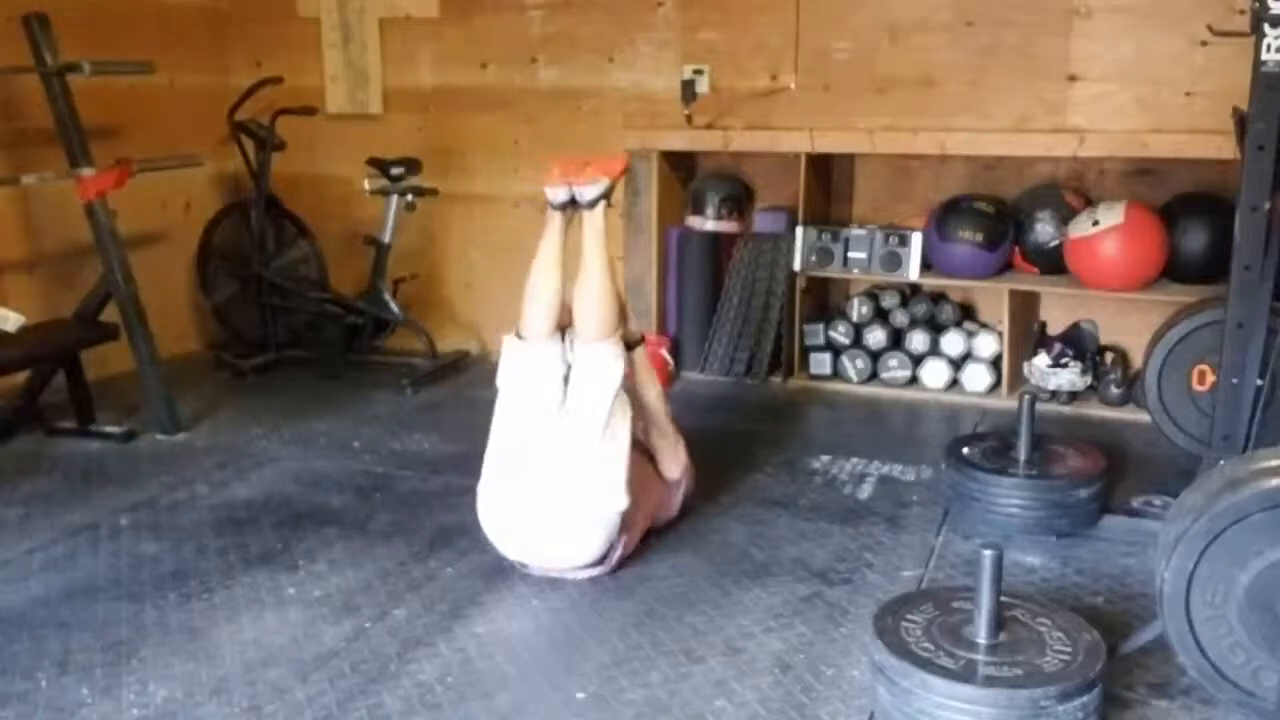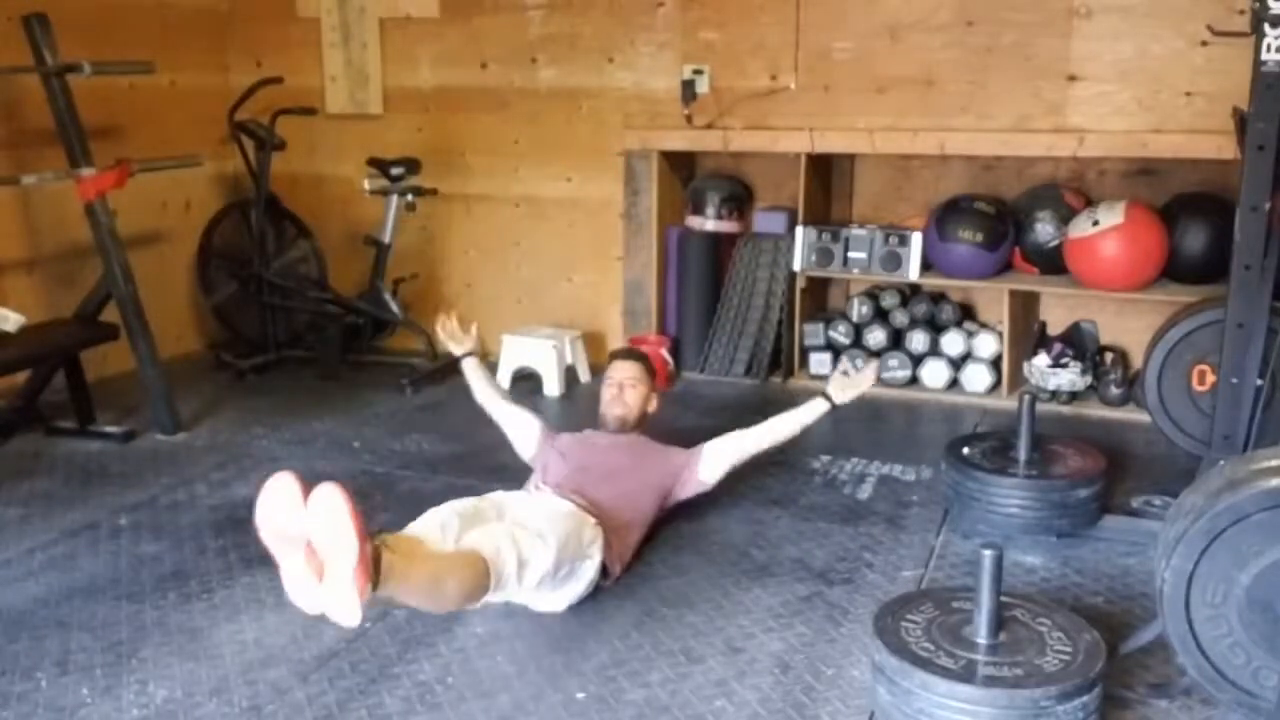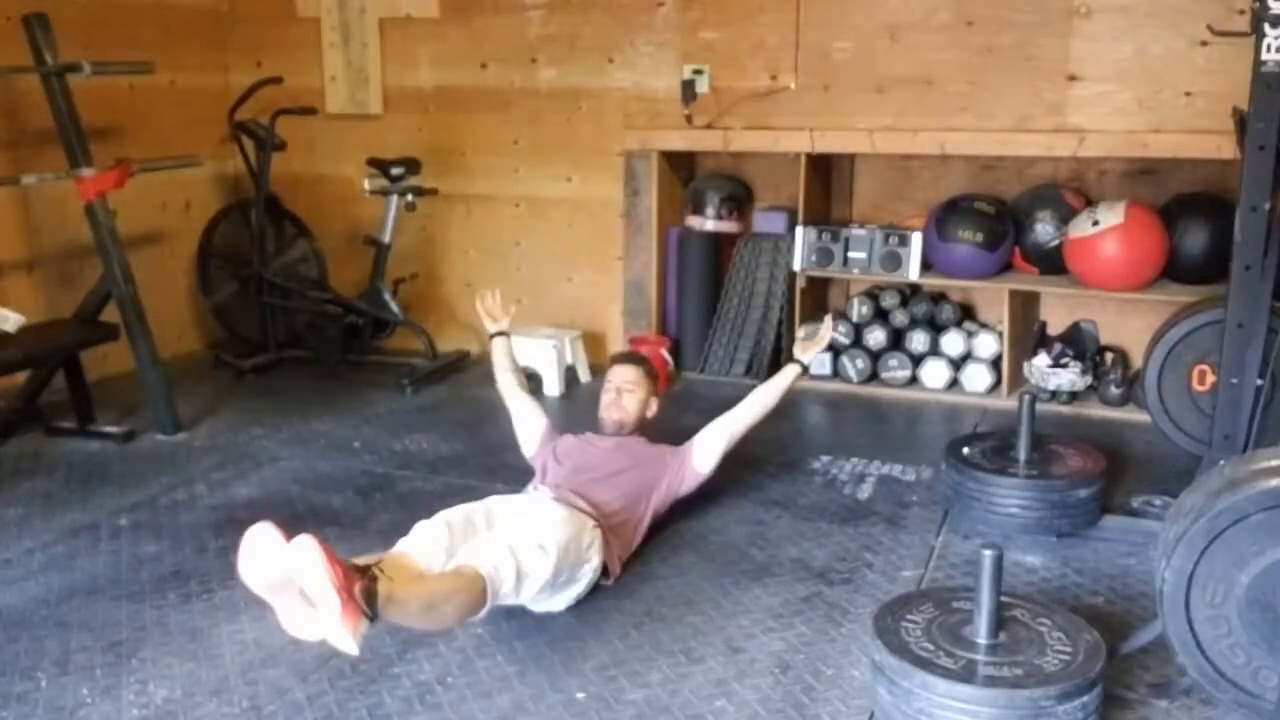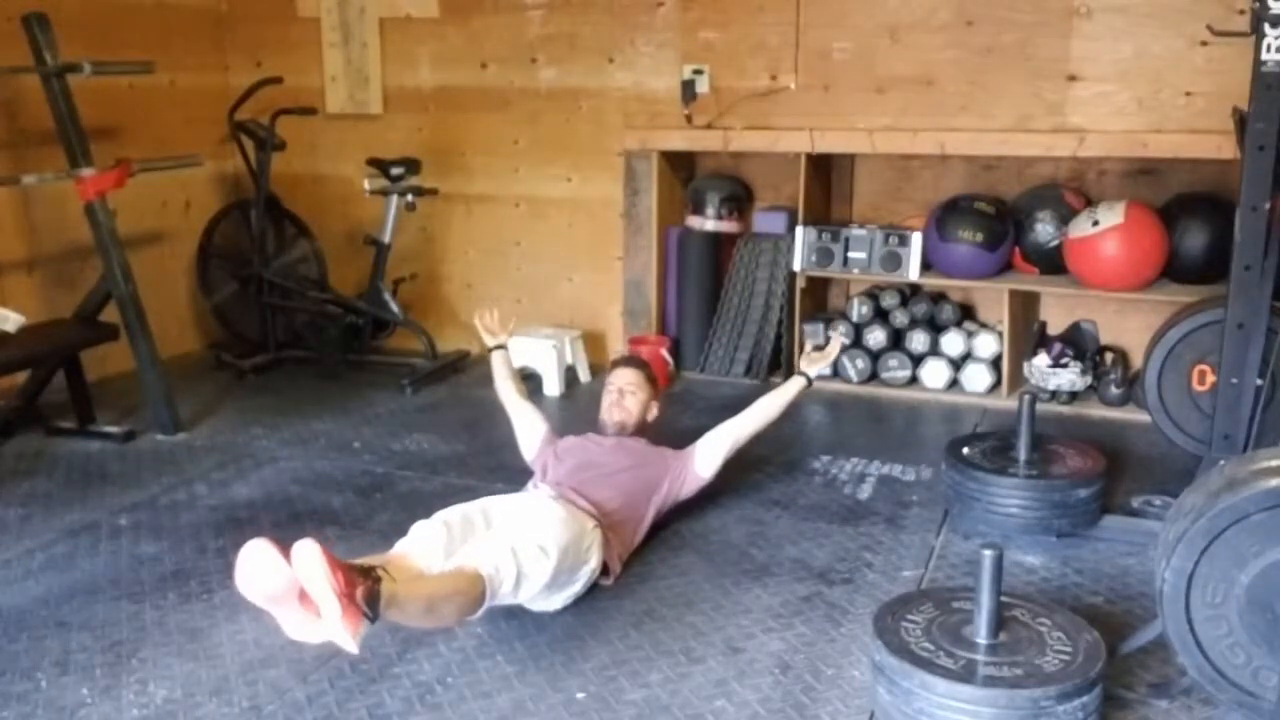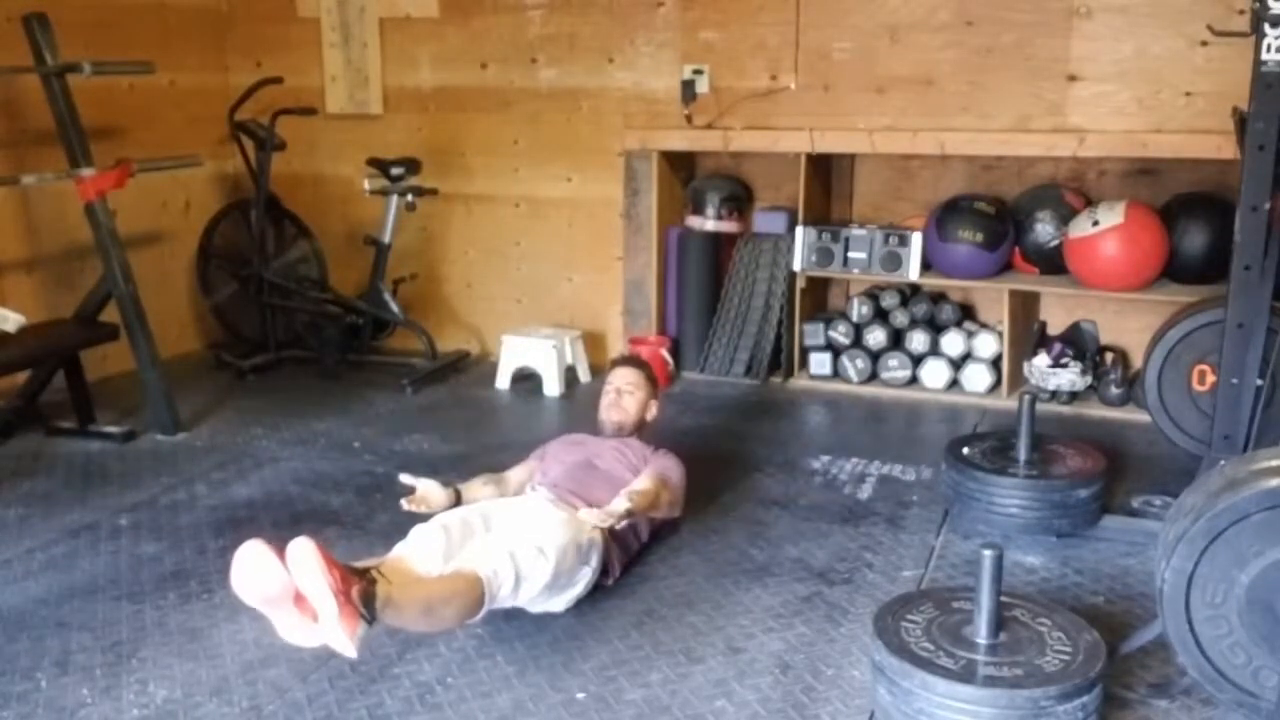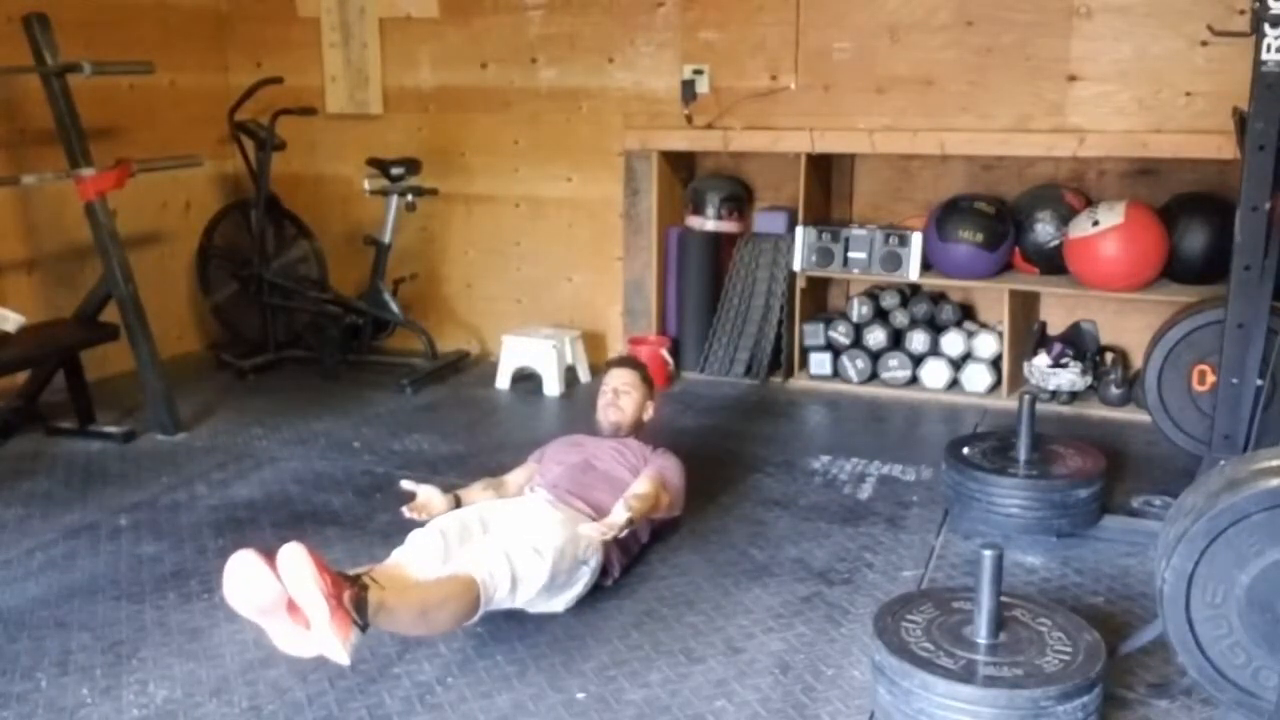
dt=0.7s
person 1, frame 1
left shoulder: (667, 475)
left elbow: (659, 421)
left wrist: (628, 340)
left knee: (598, 351)
right knee: (534, 342)
right ankle: (560, 211)
person 1, frame 2
left shoulder: (666, 462)
right shoulder: (561, 445)
left elbow: (746, 441)
right elbow: (500, 408)
left wrist: (824, 400)
right wrist: (467, 357)
left hip: (575, 531)
right hip: (511, 508)
left knee: (482, 558)
right knee: (436, 531)
left ankle: (365, 574)
right ankle: (334, 581)
person 1, frame 3
left shoulder: (666, 462)
right shoulder: (561, 446)
left elbow: (734, 421)
right elbow: (515, 395)
left wrist: (796, 364)
right wrist: (499, 334)
left hip: (573, 532)
right hip: (511, 508)
left knee: (480, 571)
right knee: (427, 545)
left ankle: (361, 602)
right ankle: (320, 599)
person 1, frame 4
left shoulder: (667, 466)
right shoulder: (563, 447)
left elbow: (735, 430)
right elbow: (517, 404)
left wrist: (802, 378)
right wrist: (497, 348)
left hip: (572, 528)
right hip: (511, 506)
left knee: (476, 572)
right knee: (422, 545)
left ankle: (361, 602)
right ankle: (317, 600)
person 1, frame 5
left shoulder: (661, 464)
right shoulder: (565, 444)
left elbow: (648, 497)
right elbow: (505, 481)
left wrist: (618, 511)
right wrist: (452, 495)
left hip: (572, 532)
right hip: (510, 511)
left knee: (477, 574)
right knee: (423, 549)
left ankle: (361, 603)
right ankle: (313, 603)
person 1, frame 6
left shoulder: (660, 462)
right shoulder: (564, 444)
left elbow: (647, 497)
right elbow: (506, 484)
left wrist: (622, 518)
right wrist: (453, 500)
left hip: (572, 532)
right hip: (512, 511)
left knee: (474, 576)
right knee: (418, 557)
left ankle: (353, 610)
right ankle: (311, 614)
